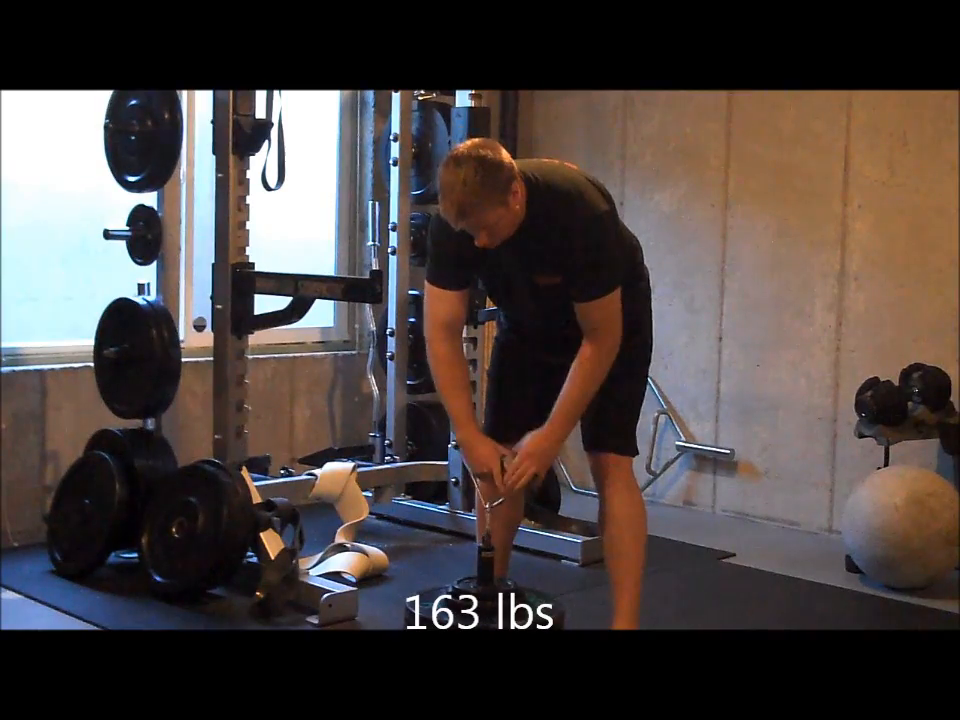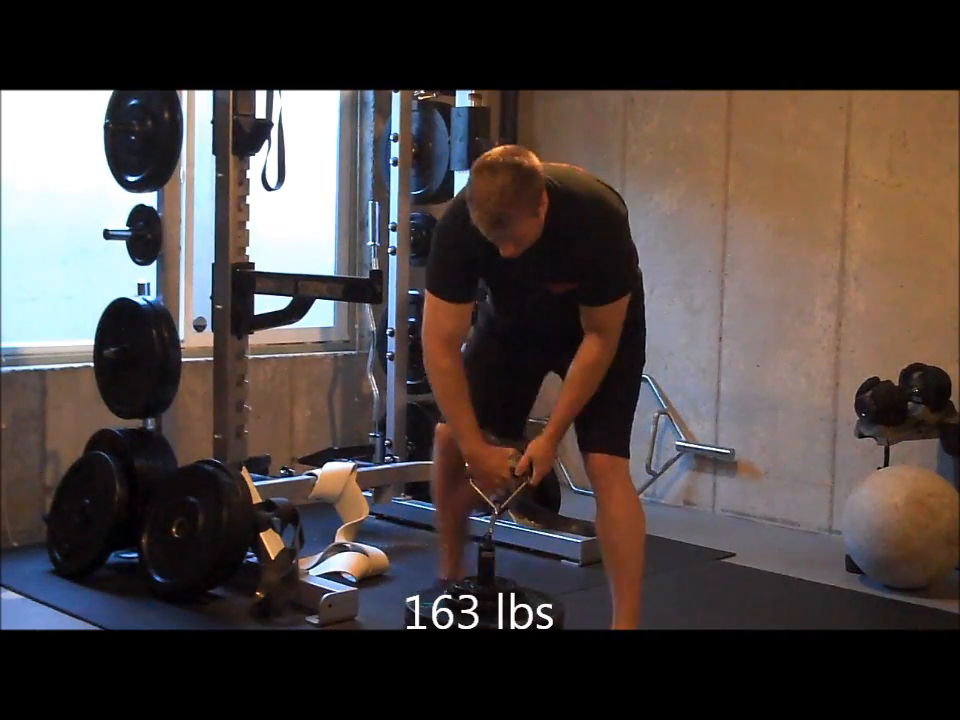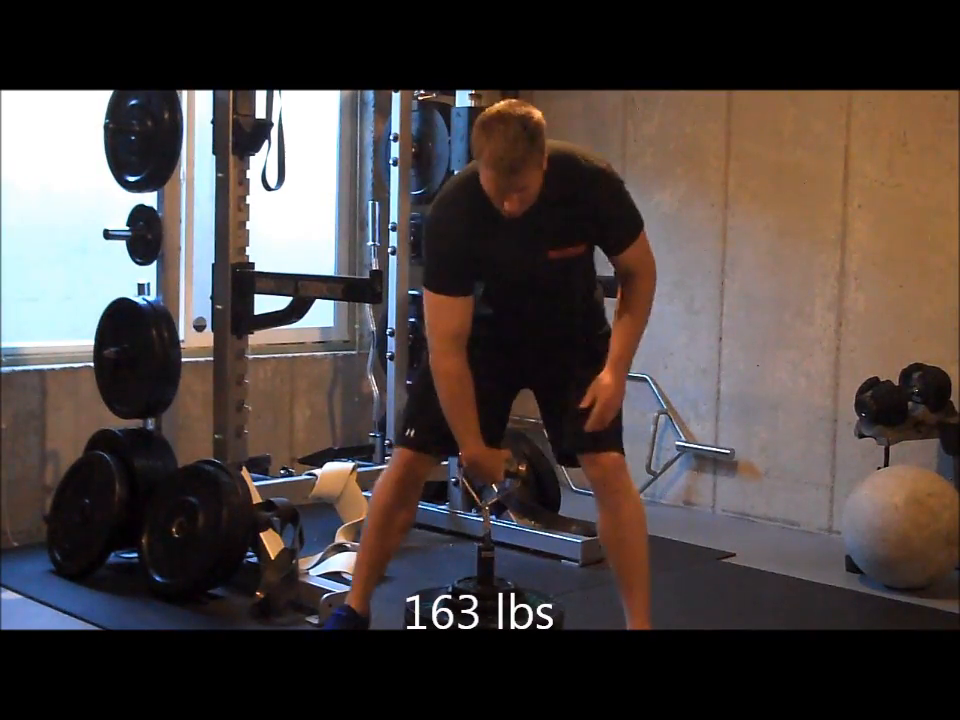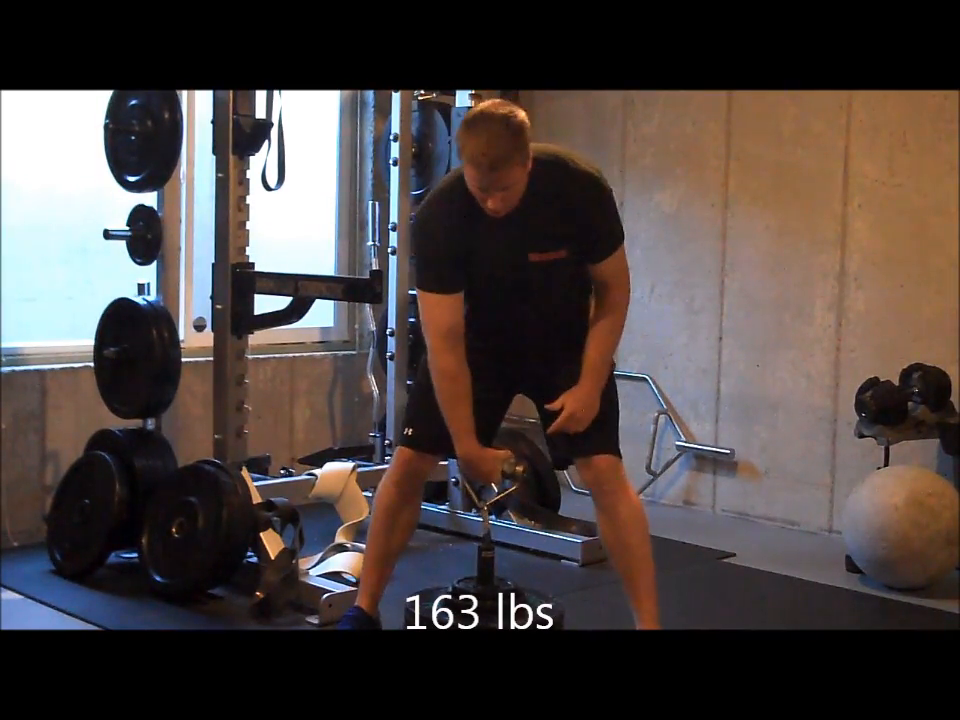
dt=1s
person 1, frame 1
left shoulder: (581, 213)
right shoulder: (451, 223)
left elbow: (601, 339)
right elbow: (443, 332)
left wrist: (553, 435)
right wrist: (468, 436)
left hip: (606, 323)
right hip: (526, 325)
left knee: (610, 465)
right knee: (495, 461)
left ankle: (626, 622)
person 1, frame 2
left shoulder: (601, 220)
right shoulder: (459, 226)
left elbow: (601, 336)
right elbow: (441, 345)
left wrist: (552, 437)
right wrist: (474, 445)
left hip: (603, 321)
right hip: (514, 320)
left knee: (605, 466)
right knee: (450, 442)
left ankle: (627, 623)
right ankle: (451, 583)
person 1, frame 3
left shoulder: (591, 183)
right shoulder: (451, 214)
left elbow: (639, 271)
right elbow: (447, 345)
left wrist: (617, 365)
right wrist: (472, 448)
left hip: (571, 337)
right hip: (484, 334)
left knee: (608, 469)
right knee: (408, 463)
left ankle: (639, 625)
right ankle: (354, 610)
person 1, frame 4
left shoulder: (580, 188)
right shoulder: (438, 217)
left elbow: (613, 289)
right elbow: (445, 343)
left wrist: (590, 383)
right wrist: (467, 445)
left hip: (565, 343)
right hip: (479, 342)
left knee: (603, 472)
right knee: (408, 463)
left ankle: (648, 623)
right ankle: (363, 610)
